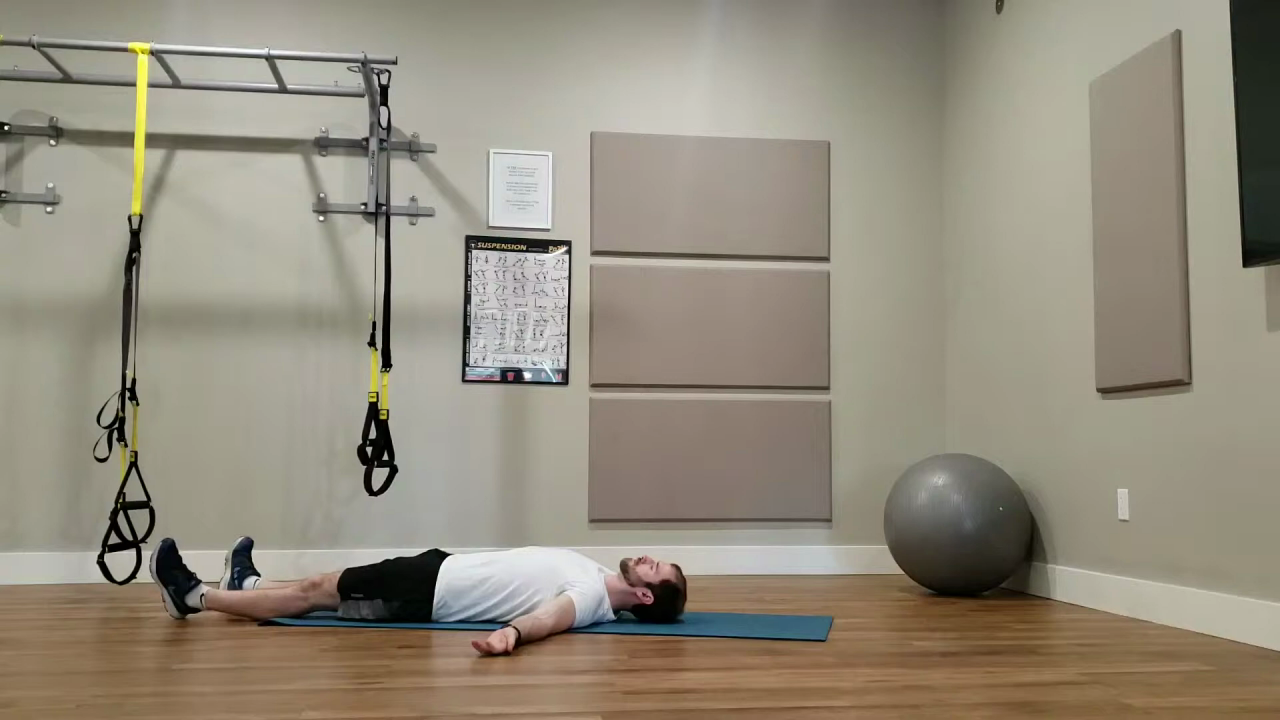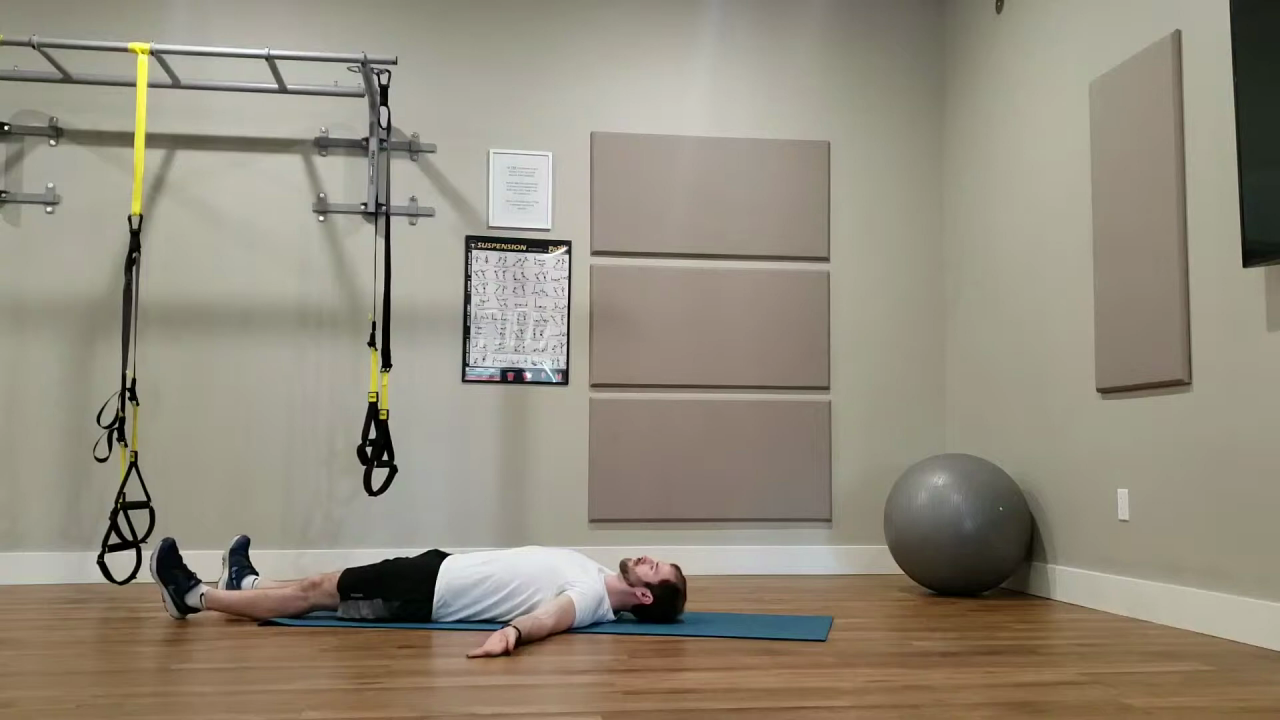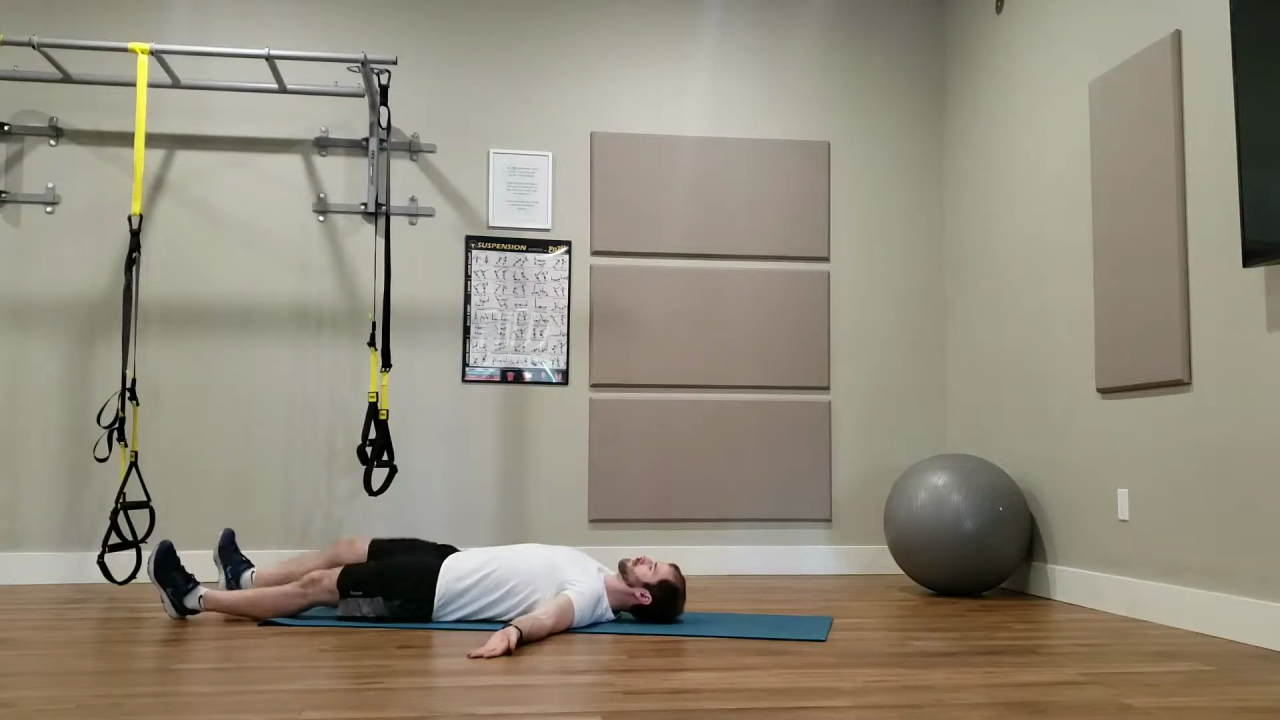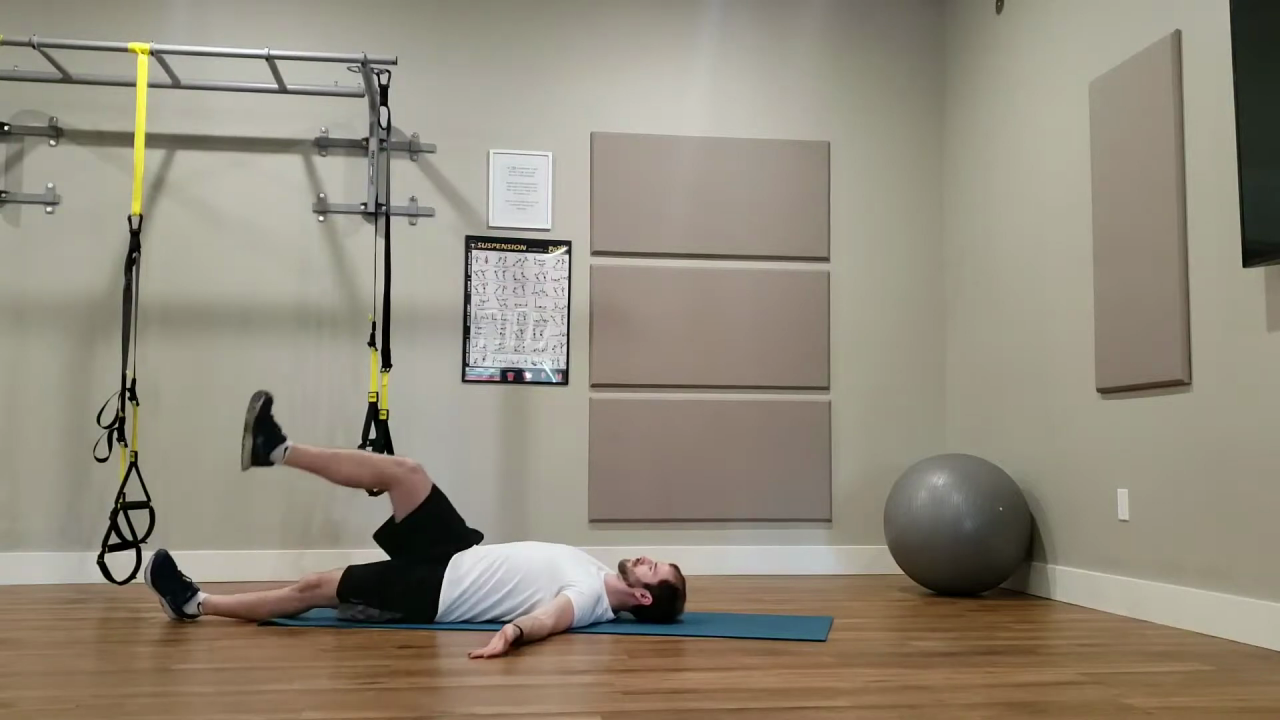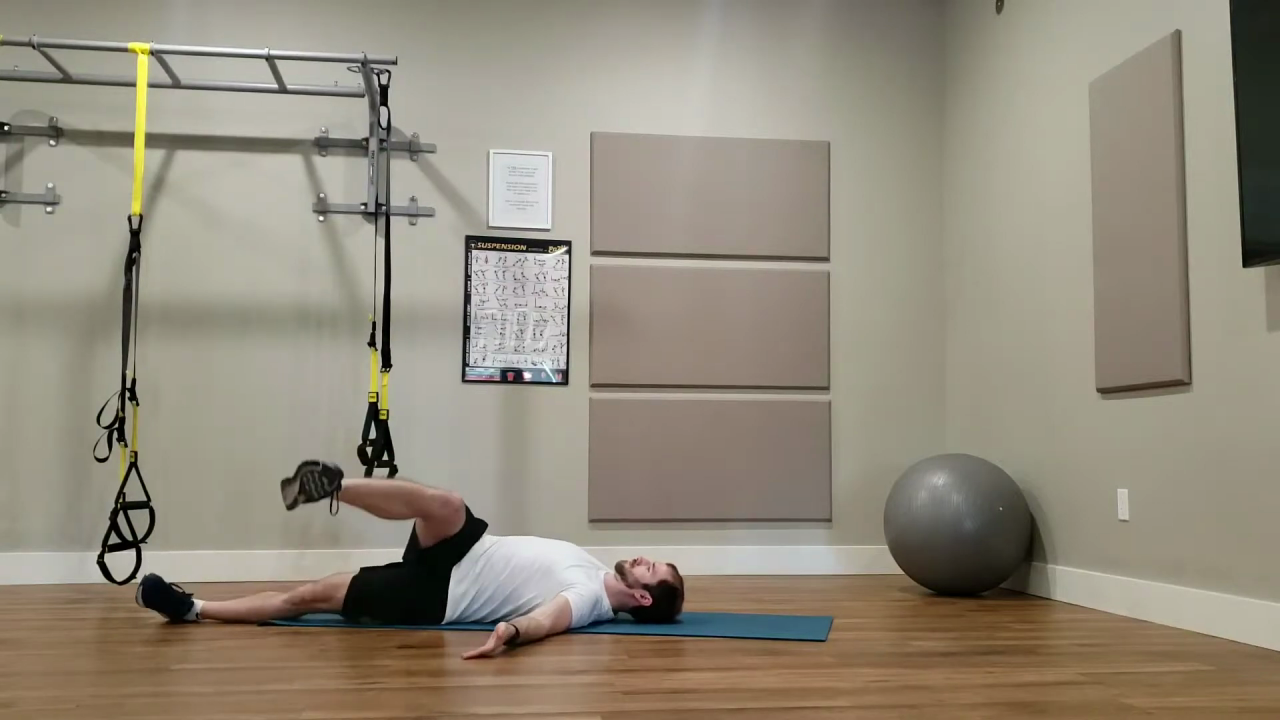
dt=0.5s
person 1, frame 1
left shoulder: (590, 599)
right shoulder: (594, 573)
left elbow: (551, 615)
left wrist: (512, 630)
left hip: (433, 595)
right hip: (443, 567)
left knee: (317, 592)
right knee: (331, 578)
left ankle: (194, 595)
right ankle: (251, 582)
person 1, frame 2
left shoulder: (591, 598)
right shoulder: (595, 574)
left elbow: (550, 617)
left wrist: (510, 633)
left hip: (432, 596)
right hip: (445, 567)
left knee: (317, 592)
right knee: (330, 579)
left ankle: (195, 596)
right ankle: (248, 583)
person 1, frame 3
left shoulder: (591, 598)
right shoulder: (598, 572)
left elbow: (552, 614)
left wrist: (514, 631)
left hip: (432, 593)
right hip: (452, 563)
left knee: (315, 587)
right knee: (343, 552)
left ankle: (193, 597)
right ankle: (247, 579)
person 1, frame 4
left shoulder: (590, 597)
right shoulder: (593, 569)
left elbow: (553, 615)
left wrist: (514, 631)
left hip: (433, 593)
right hip: (460, 551)
left knee: (314, 590)
right knee: (404, 472)
left ankle: (192, 603)
right ankle: (275, 450)
person 1, frame 5
left shoulder: (588, 600)
right shoulder: (595, 568)
left elbow: (548, 616)
left wrist: (511, 630)
left hip: (437, 596)
right hip: (460, 557)
